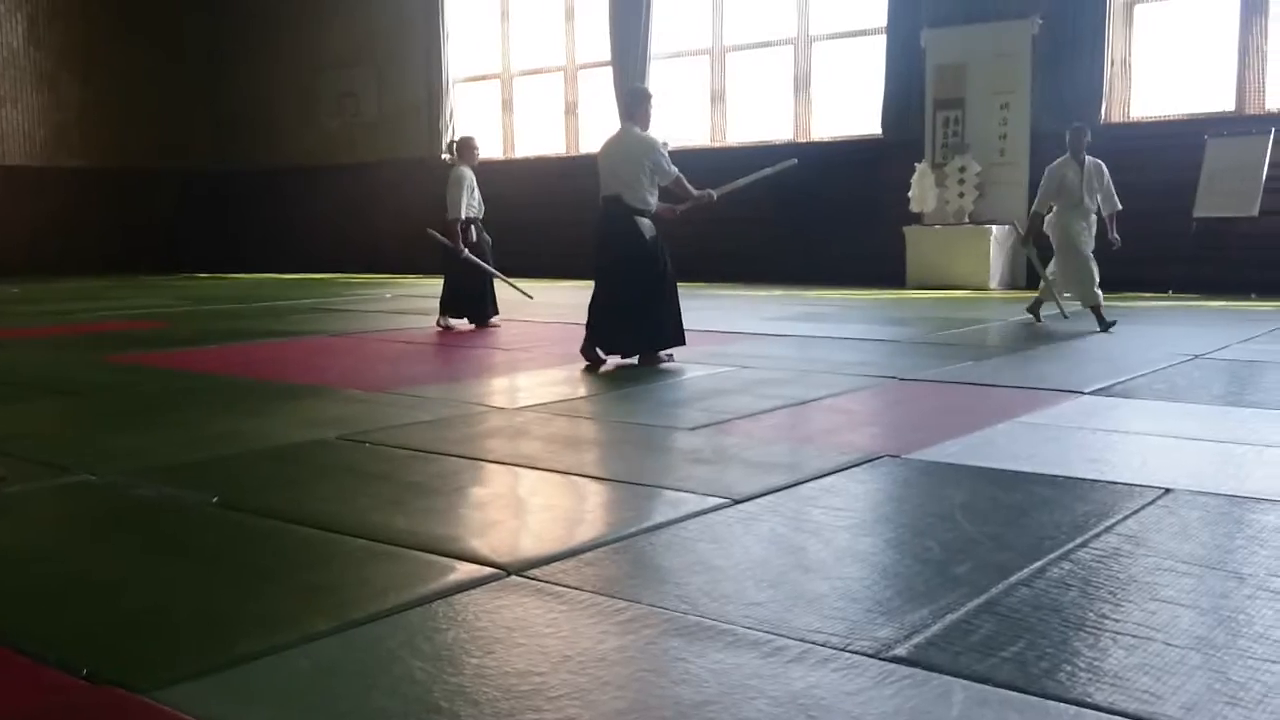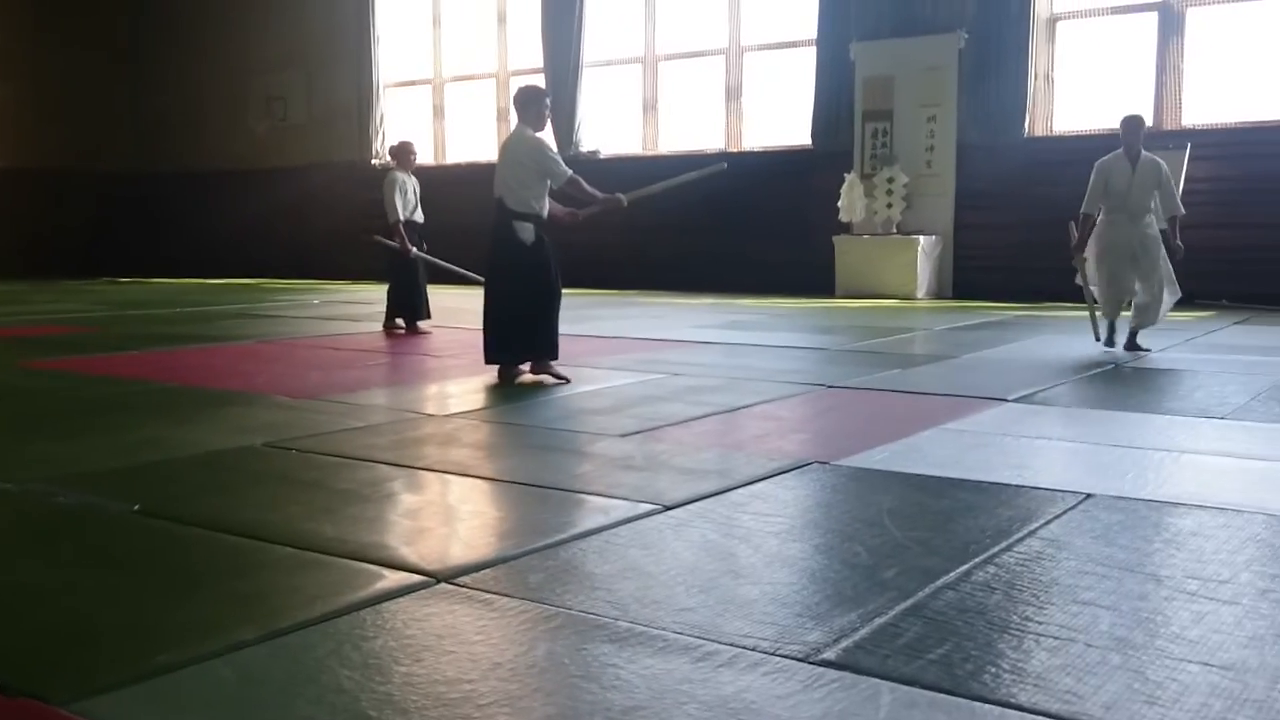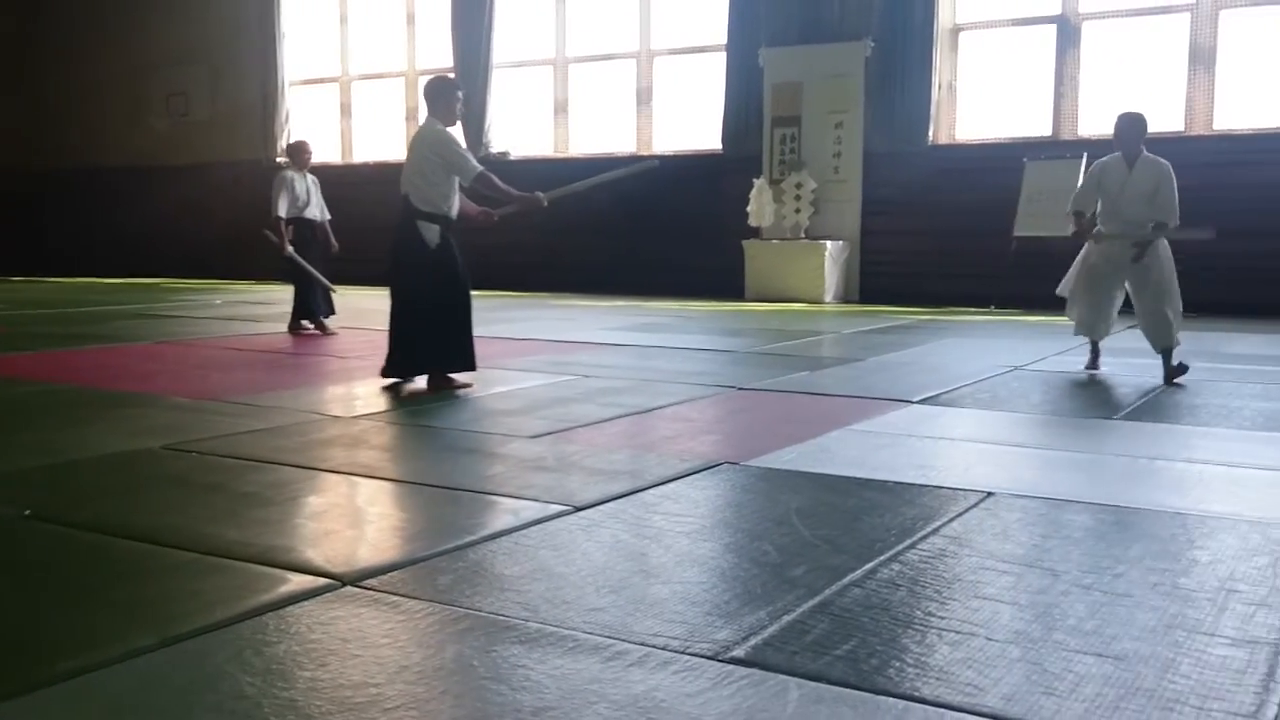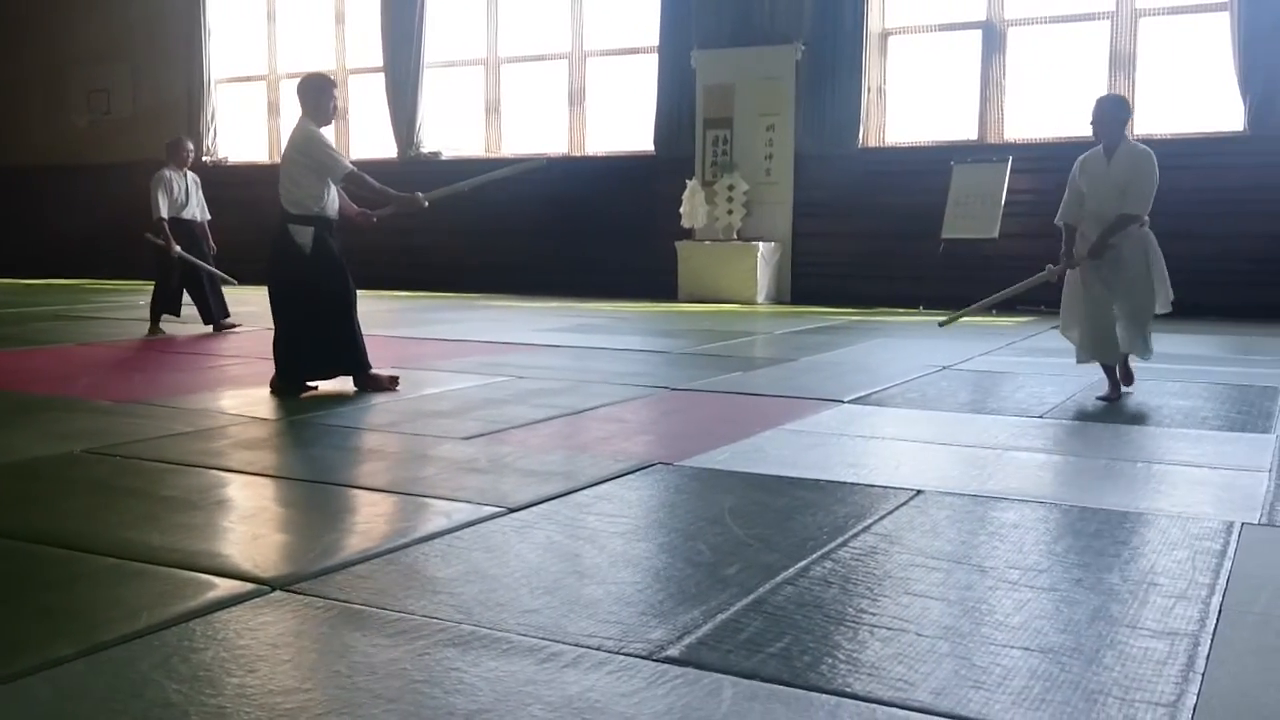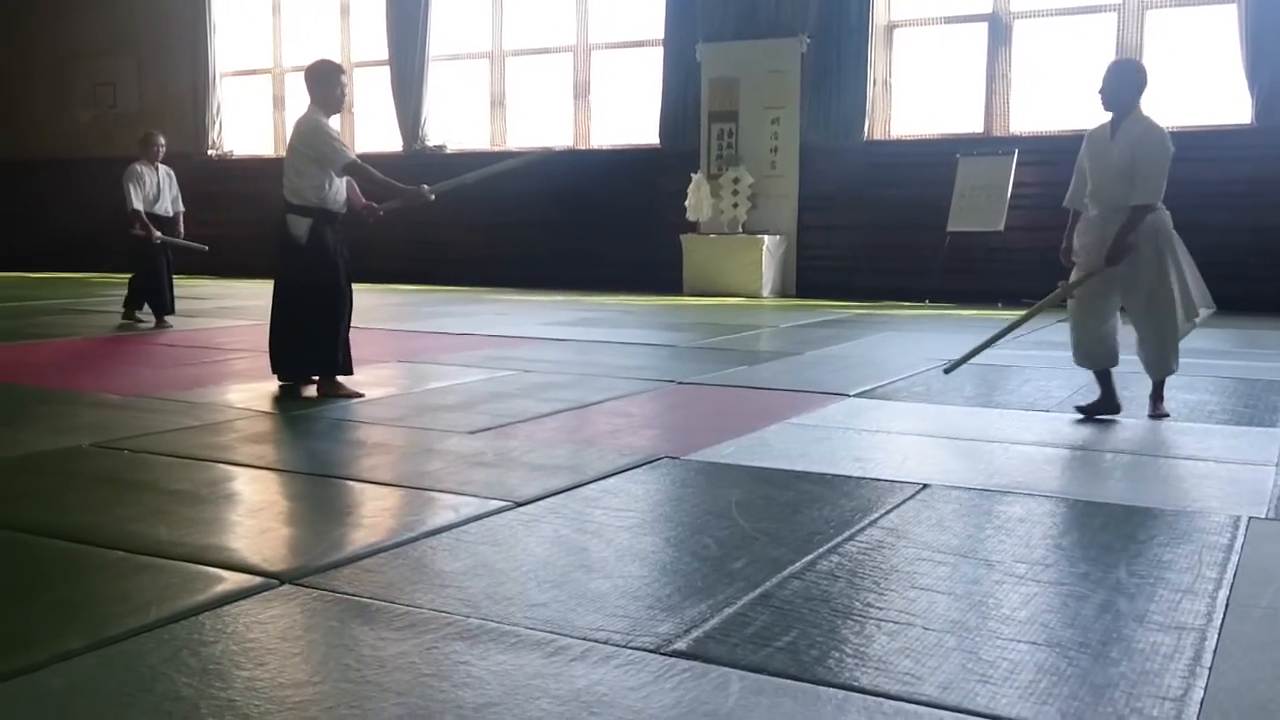
dt=0.7s
person 1, frame 1
left shoulder: (608, 146)
right shoulder: (647, 144)
right elbow: (674, 179)
left wrist: (657, 207)
right wrist: (697, 196)
left hip: (609, 221)
right hip: (634, 225)
left knee: (610, 283)
right knee: (651, 283)
left ankle: (593, 342)
right ankle: (649, 348)
person 1, frame 2
left shoulder: (511, 144)
right shoulder: (533, 144)
right elbow: (568, 180)
left wrist: (559, 212)
right wrist: (604, 200)
left hip: (506, 228)
right hip: (524, 230)
left knee: (507, 295)
right knee: (542, 292)
left ankle: (508, 362)
right ankle: (540, 358)
person 1, frame 3
left shoulder: (426, 137)
right shoulder: (439, 138)
right elbow: (479, 178)
left wrist: (474, 211)
right wrist: (522, 199)
left hip: (416, 230)
right hip: (428, 231)
left knee: (417, 300)
right knee: (446, 299)
left ankle: (399, 363)
right ankle: (438, 372)
person 1, frame 4
left shoulder: (306, 137)
right shoulder: (310, 138)
left elbow: (331, 187)
right elbow: (352, 178)
left wrist: (353, 212)
right wrist: (400, 200)
left hip: (303, 234)
right hip: (307, 235)
left knee: (299, 307)
right knee: (336, 299)
left ankle: (288, 376)
right ankle: (360, 372)
person 1, frame 5
left shoulder: (318, 127)
right shoulder: (313, 127)
left elbow: (343, 175)
right elbow: (355, 168)
left wrist: (359, 204)
right wrist: (405, 192)
left hip: (314, 226)
right hip: (311, 227)
left knee: (303, 299)
right knee: (329, 299)
left ankle: (295, 368)
right ankle: (326, 376)
person 2, frame 1
left shoulder: (1098, 167)
right shoulder: (1057, 170)
left elbow: (1108, 201)
right elbow: (1041, 204)
left wrist: (1112, 231)
right wrist: (1029, 234)
left hip: (1087, 223)
right hip: (1065, 224)
left knee: (1063, 271)
right knee: (1084, 271)
left ankle: (1036, 305)
right ankle: (1100, 319)
person 2, frame 2
left shoulder: (1156, 166)
right shoulder: (1105, 165)
left elbow: (1170, 204)
right elbow: (1091, 204)
left wrist: (1175, 238)
right wrist: (1081, 239)
left hip: (1144, 230)
right hip: (1113, 228)
left knee: (1152, 286)
right knee: (1116, 285)
left ankle: (1132, 337)
right ankle: (1110, 328)
person 2, frame 3
left shoulder: (1161, 169)
right shoulder: (1102, 167)
left elbow: (1167, 214)
right elbow: (1081, 201)
left wrist: (1147, 241)
right wrist: (1081, 226)
left hip: (1147, 242)
right hip: (1107, 242)
left knee: (1157, 304)
right knee: (1095, 300)
left ankle: (1167, 365)
right ankle: (1094, 351)
person 2, frame 4
left shoulder: (1142, 158)
right shoulder: (1085, 162)
left elbow: (1136, 209)
right elbow: (1071, 210)
left wrist: (1104, 239)
right wrist: (1068, 248)
left hip: (1130, 244)
right hip: (1090, 245)
left knee: (1134, 312)
right knee: (1094, 314)
left ankle: (1123, 358)
right ankle: (1113, 380)
person 2, frame 5
left shoulder: (1151, 136)
right shoulder: (1094, 137)
left elbow: (1147, 196)
right elbow: (1079, 191)
left wrist: (1121, 239)
right wrist: (1070, 238)
left hip: (1140, 234)
right hip: (1098, 232)
left knee: (1152, 318)
right knee: (1088, 314)
left ankle: (1157, 394)
right ankle: (1107, 394)
person 3, frame 1
left shoulder: (465, 173)
right shoulder: (462, 174)
right elbow: (457, 211)
left wrist: (482, 233)
right wrist: (458, 240)
left hip: (470, 229)
right hip: (468, 231)
left knee: (457, 275)
right knee: (481, 273)
left ankle: (445, 315)
right ankle: (482, 317)
person 3, frame 2
left shoulder: (411, 179)
right shoulder: (395, 178)
right elbow: (395, 214)
left wrist: (418, 239)
right wrist: (404, 241)
left hip: (412, 231)
right hip: (402, 233)
left knee: (401, 278)
right knee: (411, 277)
left ankle: (391, 319)
right ankle: (411, 322)
person 3, frame 3
left shoulder: (312, 180)
right shoulder: (286, 177)
left elbow: (322, 211)
right elbow: (280, 212)
left wrist: (330, 237)
right wrist: (284, 239)
left hip: (313, 231)
right hip: (297, 230)
left knee: (309, 277)
right knee: (308, 276)
left ankle: (297, 320)
right ankle: (317, 320)
person 3, frame 4
left shoulder: (193, 178)
right shoulder: (163, 177)
left elbow: (201, 212)
right elbow: (160, 214)
left wrist: (208, 239)
right wrist: (170, 241)
left hip: (193, 232)
right hip: (175, 231)
left knee: (205, 275)
right knee: (168, 279)
left ankle: (217, 320)
right ankle: (155, 323)
person 3, frame 5
left shoulder: (168, 173)
right shoulder: (135, 171)
left elbow: (176, 203)
right elbow: (135, 206)
left wrist: (179, 225)
right wrist: (150, 229)
left hip: (164, 226)
right hip: (145, 227)
left knee: (146, 271)
right knee: (157, 271)
left ankle: (130, 309)
right ankle: (161, 316)
